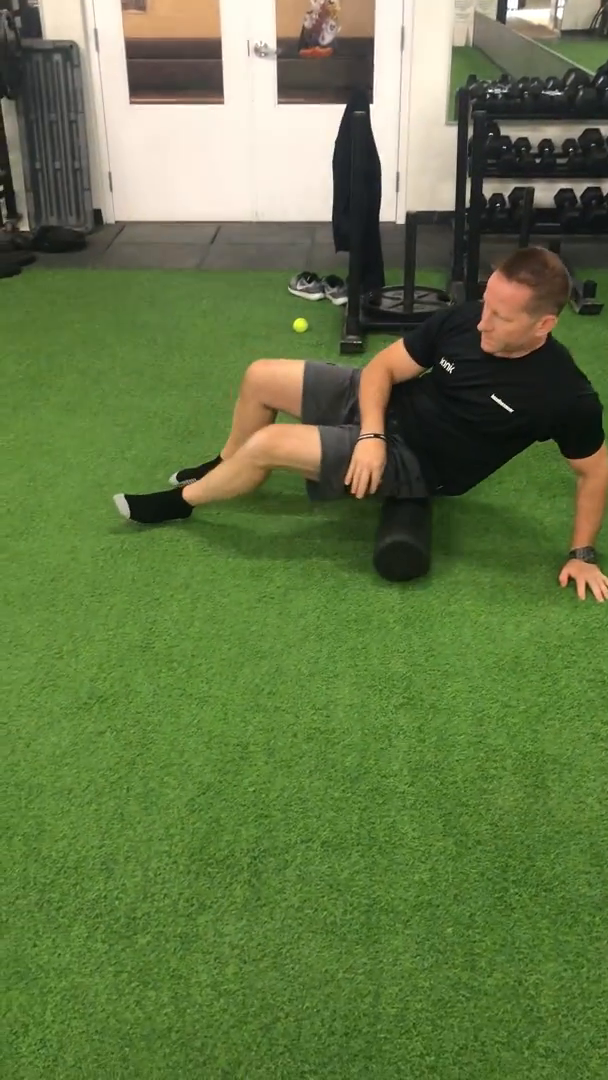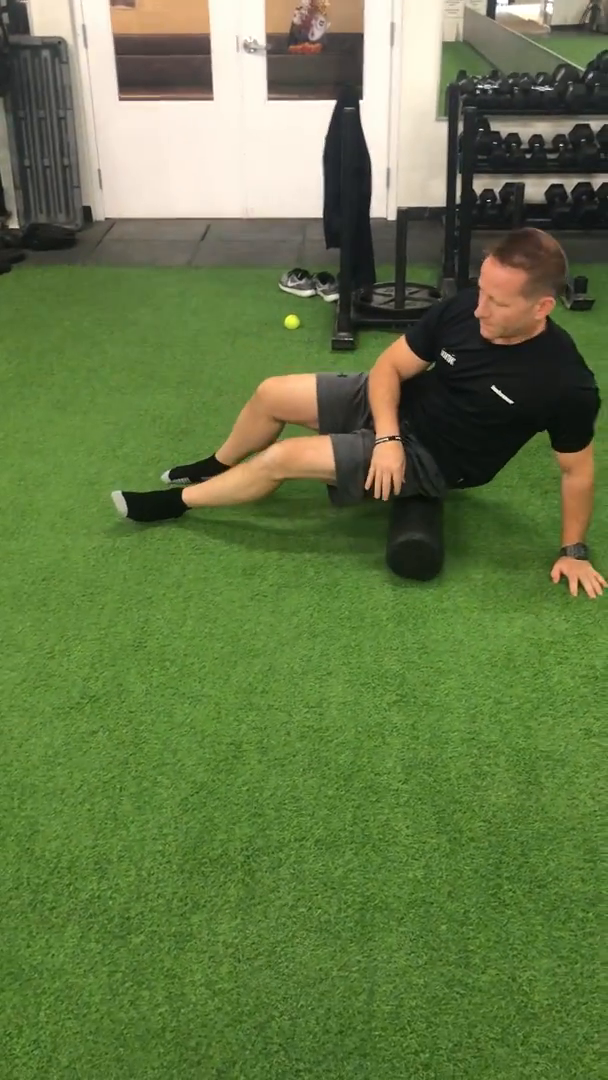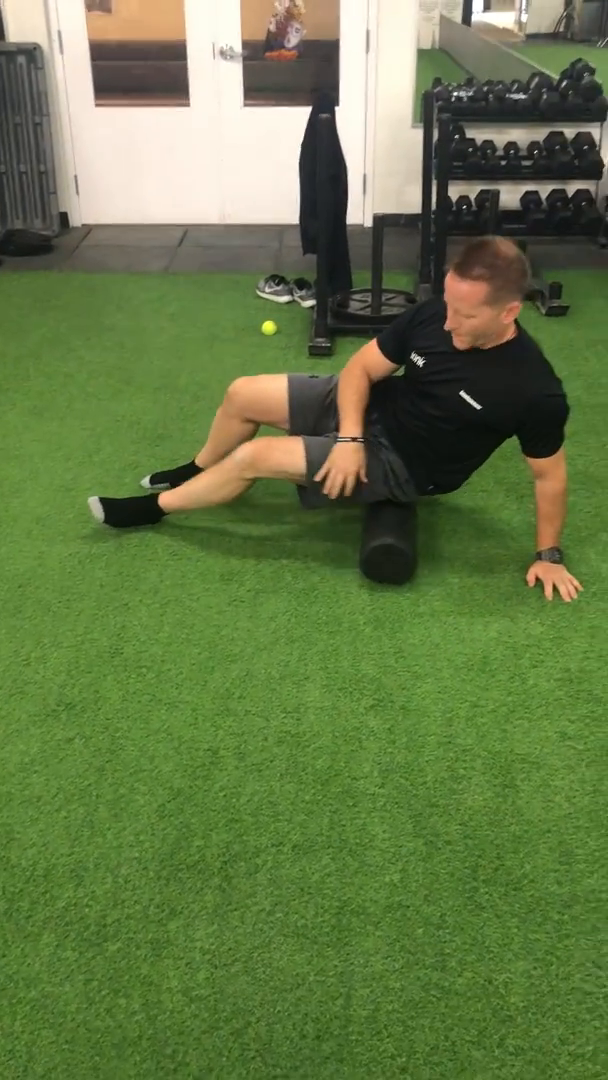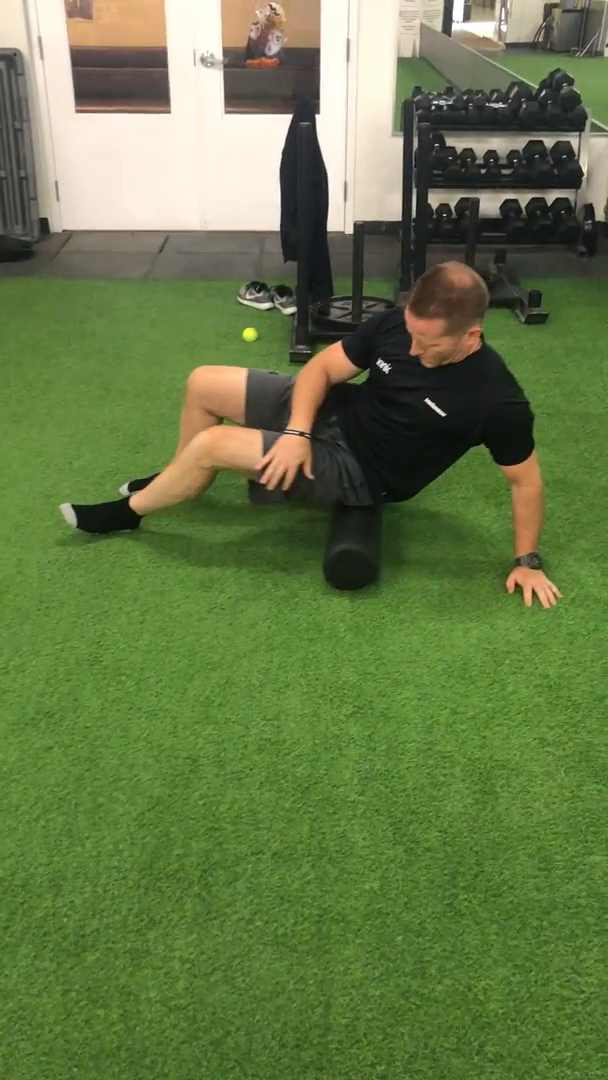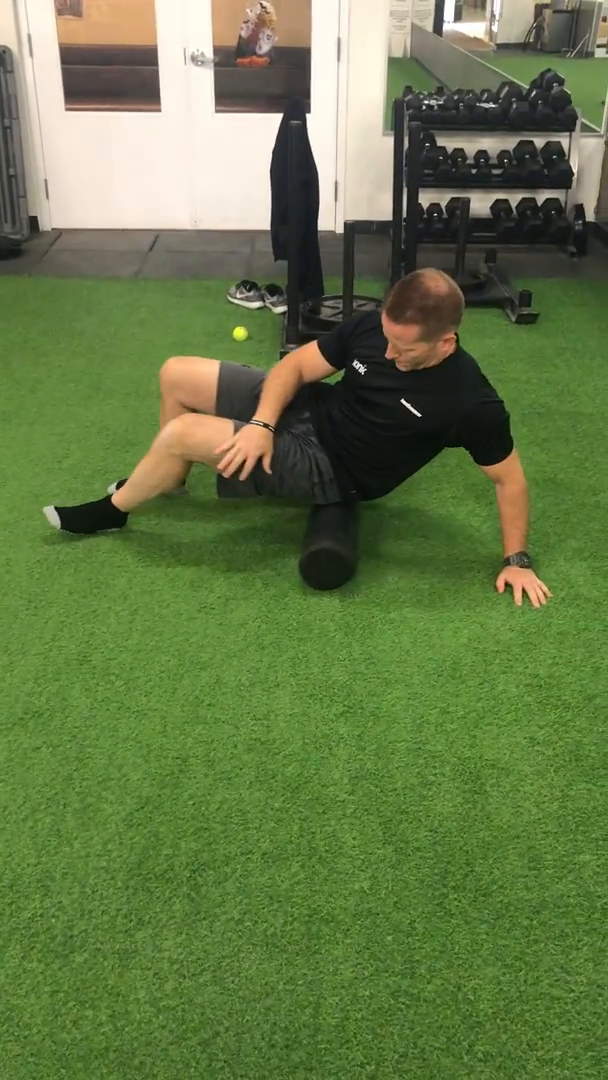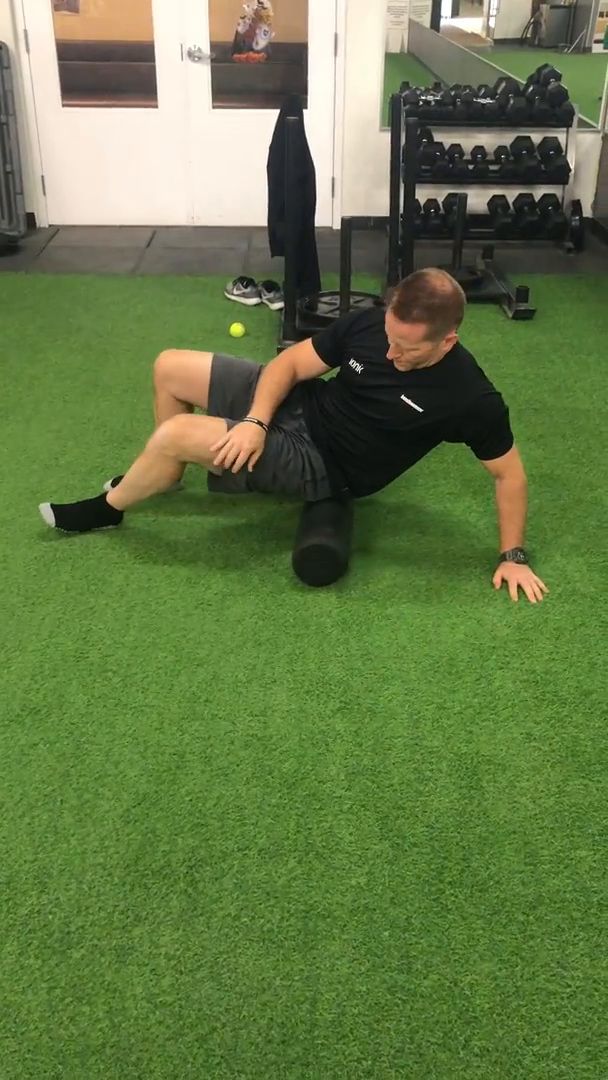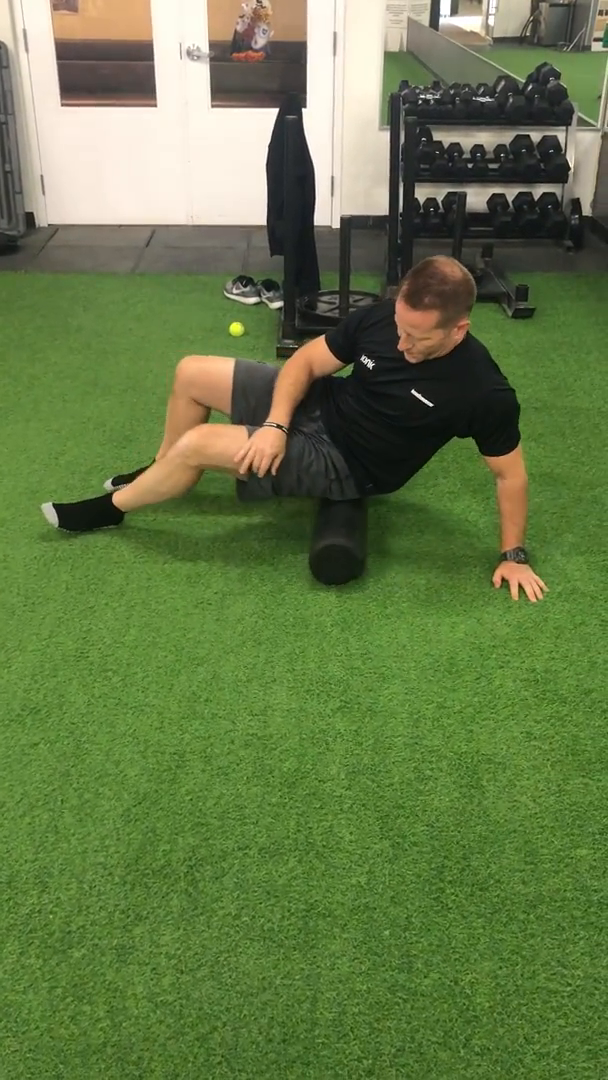
dt=0.3s
person 1, frame 1
left shoulder: (565, 396)
right shoulder: (463, 319)
right elbow: (382, 367)
right wrist: (372, 437)
left hip: (416, 462)
right hip: (388, 406)
left knee: (268, 446)
right knee: (261, 377)
left ankle: (180, 502)
right ankle: (222, 467)
person 1, frame 2
left shoulder: (566, 385)
right shoulder: (463, 310)
right elbow: (390, 366)
right wrist: (388, 439)
left hip: (432, 461)
right hip: (397, 405)
left knee: (283, 458)
right knee: (271, 394)
left ankle: (178, 501)
right ankle: (218, 466)
person 1, frame 3
left shoulder: (532, 391)
right shoulder: (434, 314)
left elbow: (550, 475)
right elbow: (362, 367)
left wrist: (548, 555)
right wrist: (350, 439)
left hip: (403, 466)
right hip: (370, 409)
left knee: (253, 455)
right knee: (242, 393)
left ankle: (155, 506)
right ankle: (197, 471)
person 1, frame 4
left shoulder: (496, 400)
right shoulder: (400, 324)
left elbow: (526, 480)
right elbow: (322, 368)
left wrist: (527, 562)
right wrist: (298, 433)
left hip: (359, 470)
right hip: (334, 412)
left knee: (211, 447)
right knee: (203, 383)
left ankle: (127, 512)
right ankle: (174, 479)
person 1, frame 5
left shoulder: (470, 403)
right shoulder: (375, 327)
left elbow: (508, 477)
right elbow: (296, 365)
left wrist: (516, 560)
right wrist: (261, 424)
left hip: (328, 466)
right hip: (307, 408)
left knee: (179, 434)
right knee: (175, 374)
left ankle: (110, 512)
right ankle: (167, 476)
person 1, frame 6
left shoulder: (470, 399)
right shoulder: (371, 323)
left elbow: (509, 473)
right elbow: (290, 362)
left wrist: (512, 555)
right wrist: (255, 421)
left hip: (318, 461)
right hip: (300, 404)
left knee: (173, 436)
right knee: (170, 367)
left ankle: (106, 510)
right ankle: (163, 475)
person 1, frame 7
left shoulder: (483, 392)
right shoulder: (382, 317)
left elbow: (510, 473)
right elbow: (306, 361)
left wrist: (513, 556)
right wrist: (275, 425)
left hip: (344, 464)
right hip: (318, 405)
left knee: (198, 445)
right knee: (191, 373)
left ankle: (110, 508)
right ankle: (158, 471)
